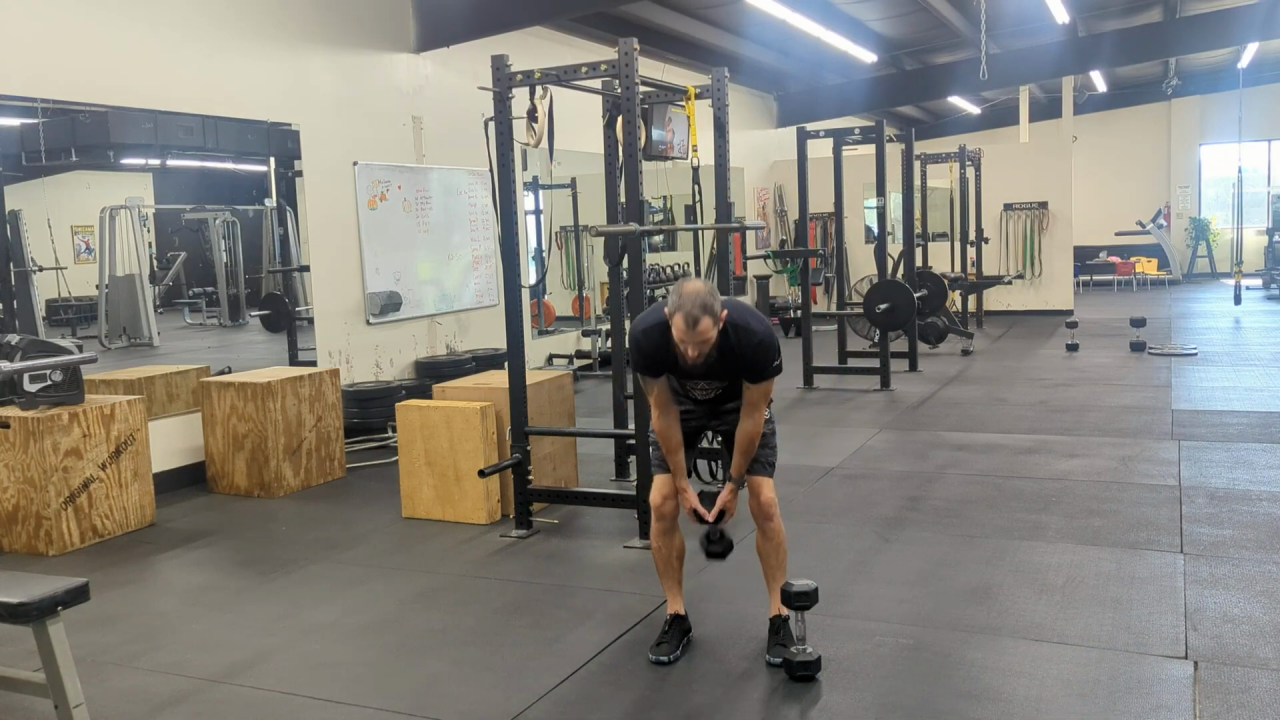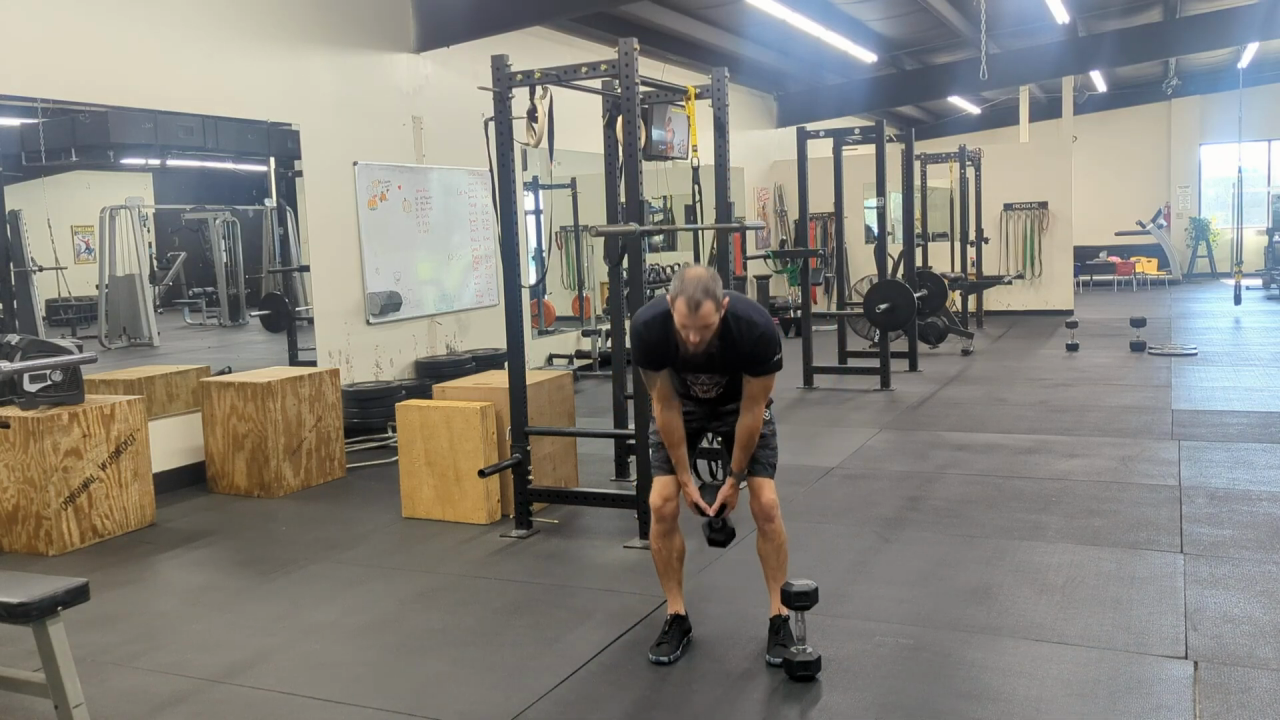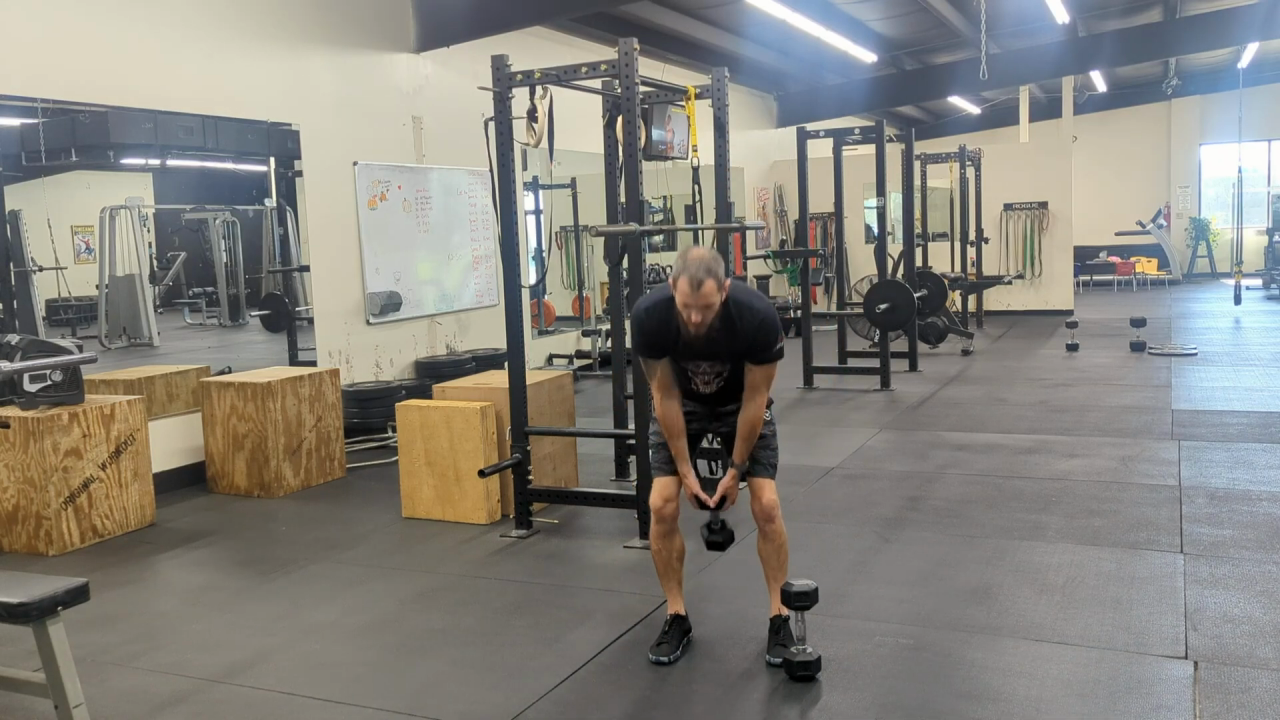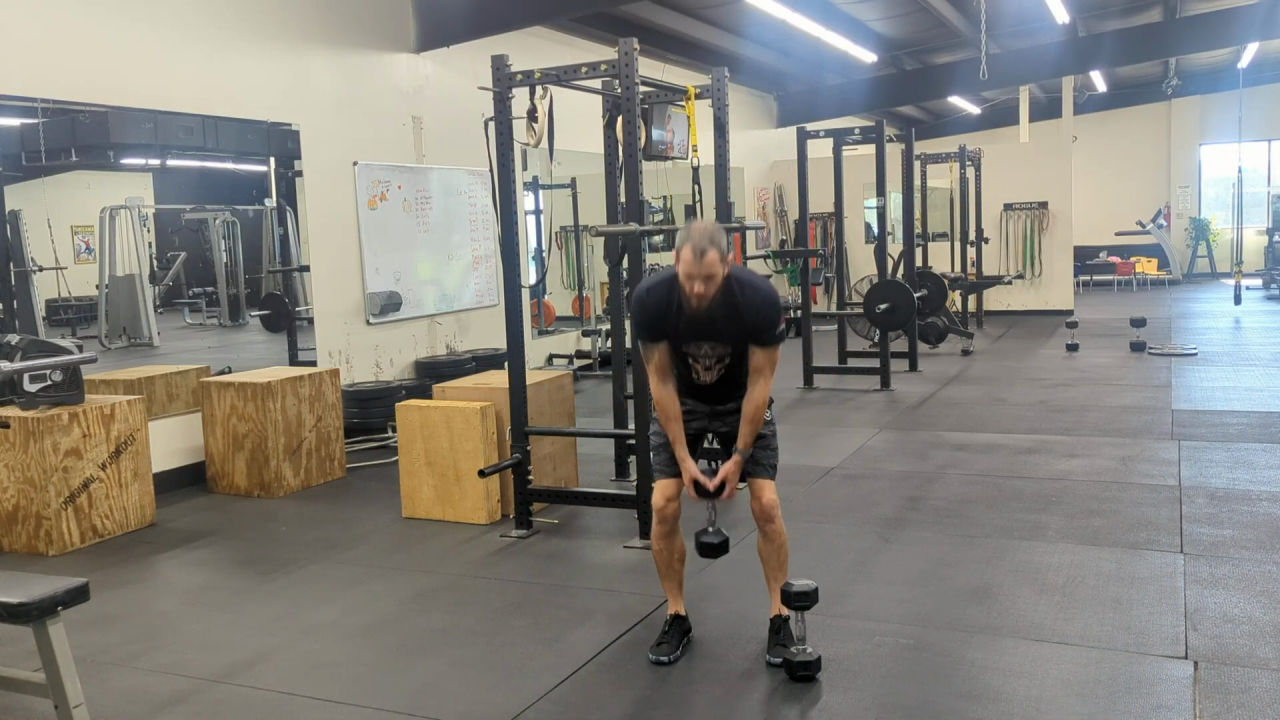
dt=0.1s
person 1, frame 1
left shoulder: (756, 335)
right shoulder: (646, 334)
left elbow: (752, 414)
right elbow: (663, 412)
left wrist: (734, 485)
right wrist: (683, 485)
left hip: (739, 400)
right hip: (681, 402)
left knee: (763, 502)
right knee: (662, 502)
left ankle: (779, 617)
right ankle: (676, 616)
person 1, frame 2
left shoulder: (756, 327)
right shoulder: (647, 327)
left elbow: (752, 409)
right elbow: (665, 405)
left wrist: (735, 479)
right wrist: (685, 479)
left hip: (739, 403)
right hip: (682, 403)
left knee: (765, 505)
right knee: (662, 505)
left ankle: (779, 618)
right ankle: (676, 618)
person 1, frame 3
left shoulder: (758, 315)
right shoulder: (648, 315)
left elbow: (754, 399)
right elbow: (665, 395)
left wrist: (736, 471)
right wrist: (685, 470)
left hip: (739, 402)
right hip: (682, 402)
left knee: (765, 505)
right knee: (662, 505)
left ankle: (779, 617)
right ankle: (676, 617)
person 1, frame 4
left shoulder: (759, 297)
right shoulder: (651, 297)
left elbow: (760, 380)
right elbow: (660, 377)
left wrist: (735, 460)
right wrist: (684, 455)
left hip: (740, 404)
right hip: (683, 403)
left knee: (765, 506)
right knee: (664, 506)
left ankle: (780, 618)
right ankle: (676, 618)
